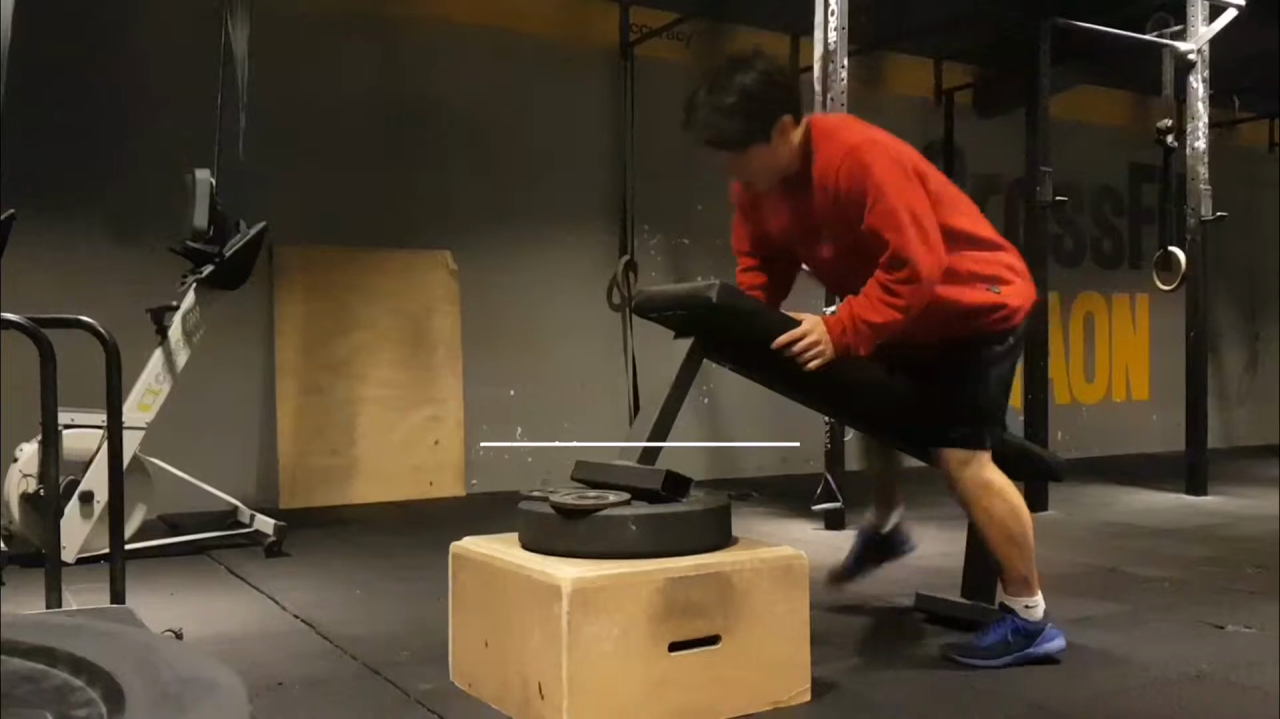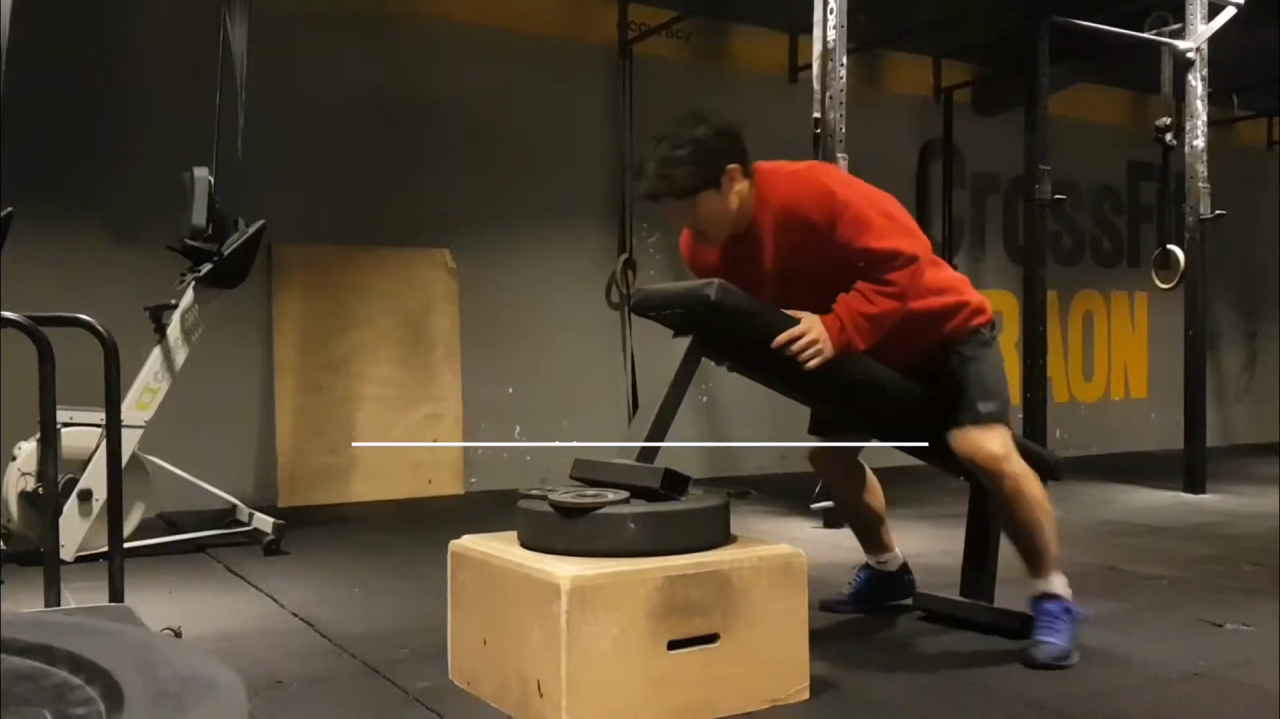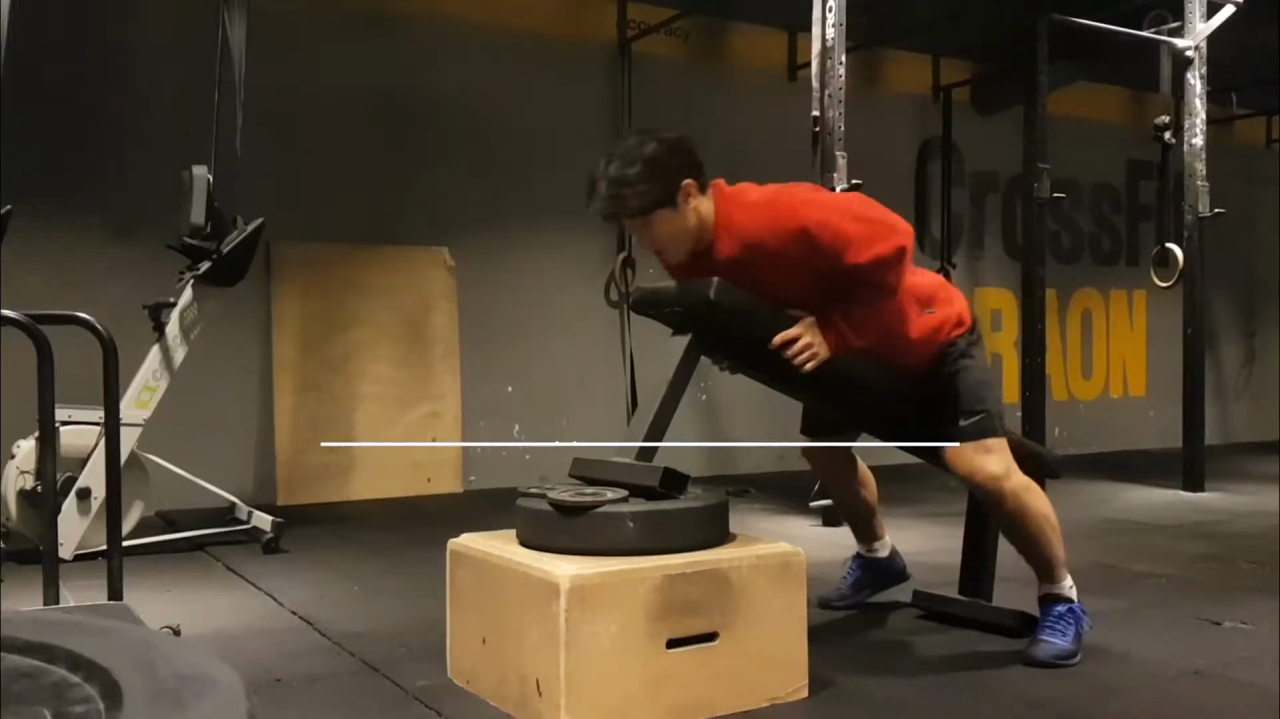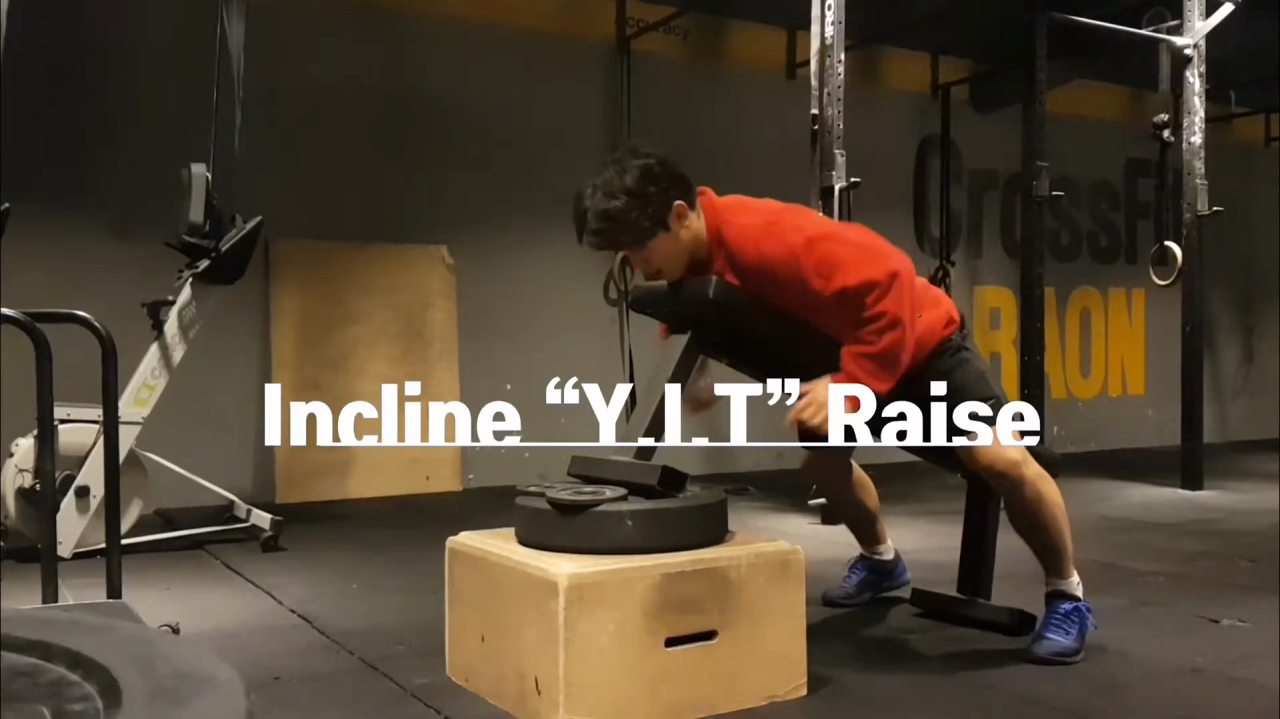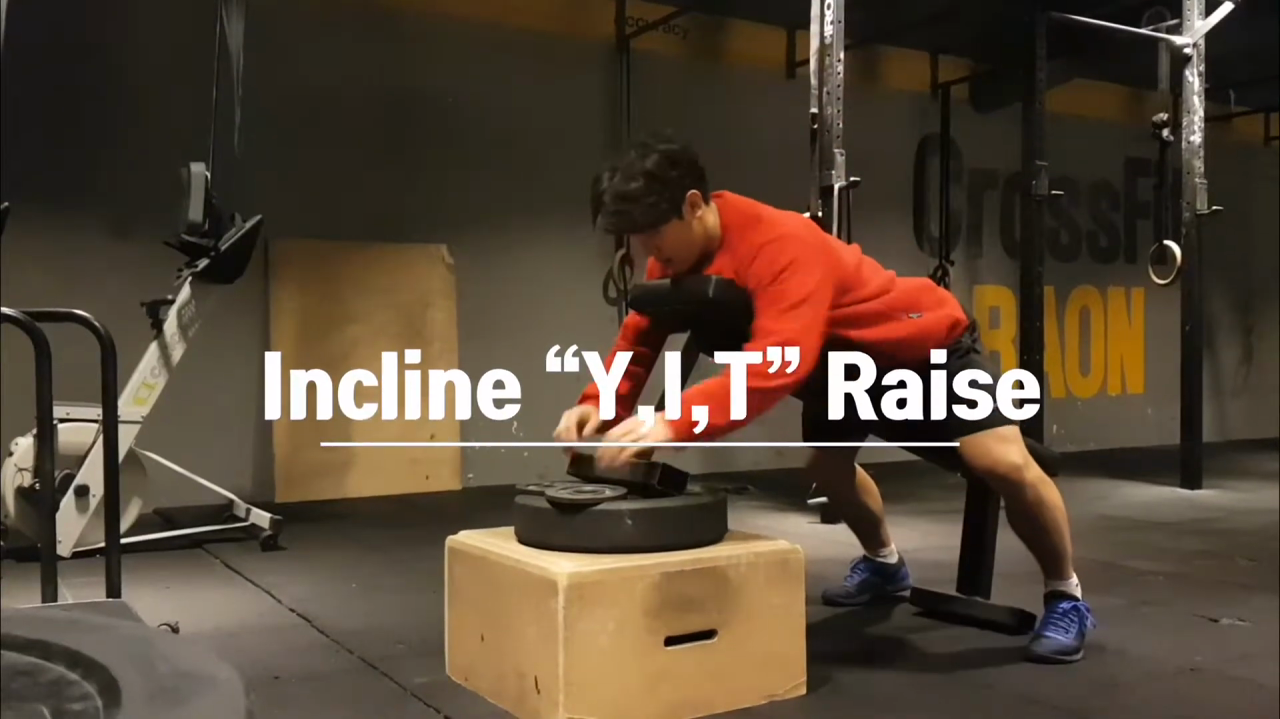
dt=0.3s
person 1, frame 1
left shoulder: (859, 156)
right shoulder: (752, 189)
left elbow: (915, 268)
right elbow: (759, 274)
left wrist: (842, 333)
left hip: (979, 307)
right hip: (903, 322)
left knee: (961, 458)
left ankle: (1027, 619)
right ankle: (884, 527)
person 1, frame 2
left shoulder: (811, 191)
right shoulder: (702, 247)
left elbow: (902, 257)
left wrist: (837, 329)
left hip: (944, 329)
right hip: (869, 351)
left knee: (987, 452)
right knee: (828, 454)
left ankle: (1051, 595)
right ankle: (886, 570)
person 1, frame 3
left shoulder: (769, 216)
right shoulder: (689, 253)
left elbow: (888, 241)
right elbow: (743, 300)
left wrist: (834, 334)
left hip: (930, 337)
right hip: (849, 352)
left knee: (987, 470)
right knee: (824, 451)
left ankle: (1062, 600)
right ankle: (878, 558)
person 1, frame 4
left shoulder: (761, 233)
right shoulder: (679, 259)
left elbow: (886, 275)
left wrist: (852, 384)
right wrist: (690, 373)
left hip: (920, 341)
right hip: (835, 357)
left knee: (1003, 460)
right knee: (821, 461)
left ankle: (1067, 597)
right ankle: (881, 560)
person 1, frame 5
left shoulder: (780, 245)
right shoulder: (677, 257)
left elbow: (772, 363)
right elbow: (638, 343)
left wrist: (673, 425)
right wrist: (593, 405)
left hip: (927, 342)
left knee: (1003, 463)
right knee: (826, 462)
left ankle: (1066, 598)
right ankle: (883, 563)
